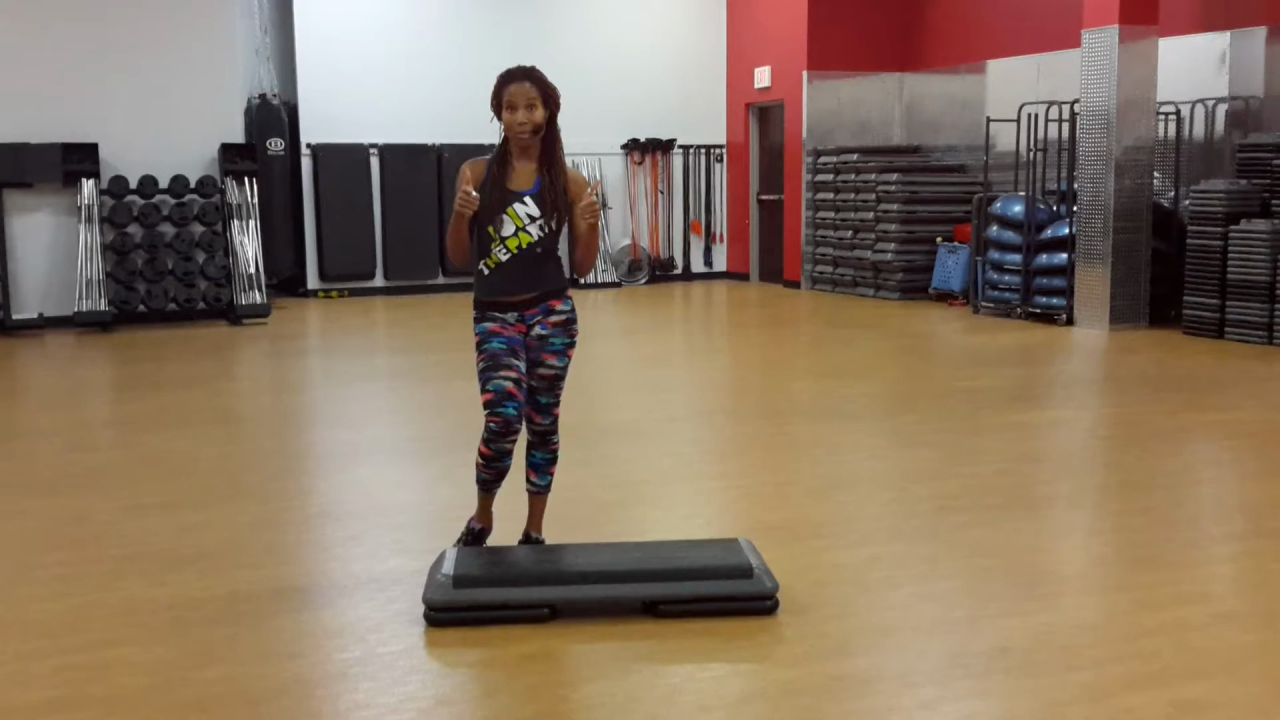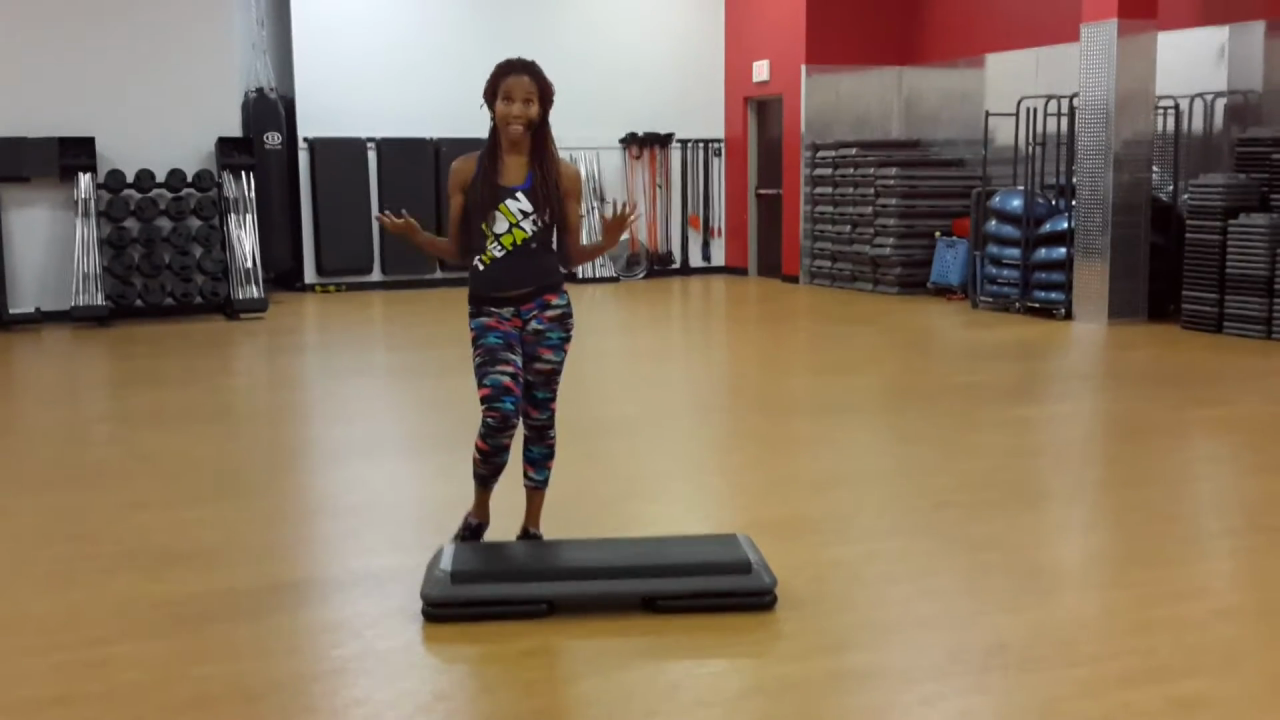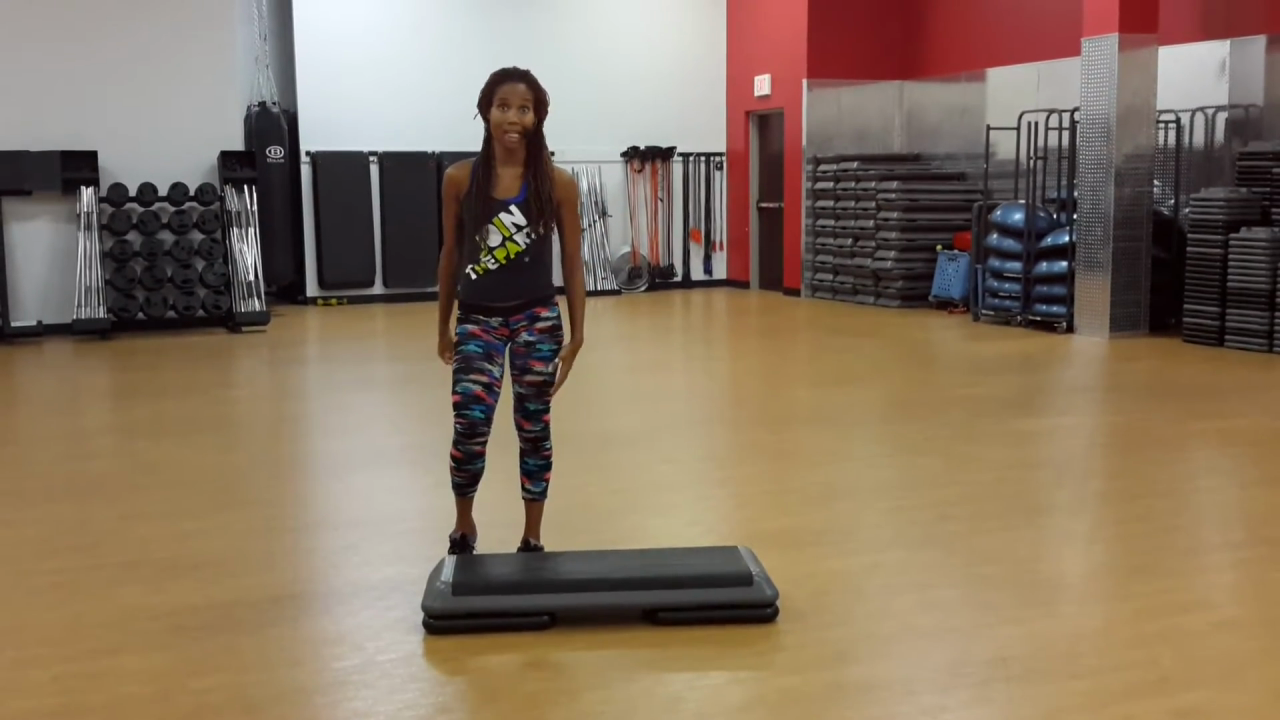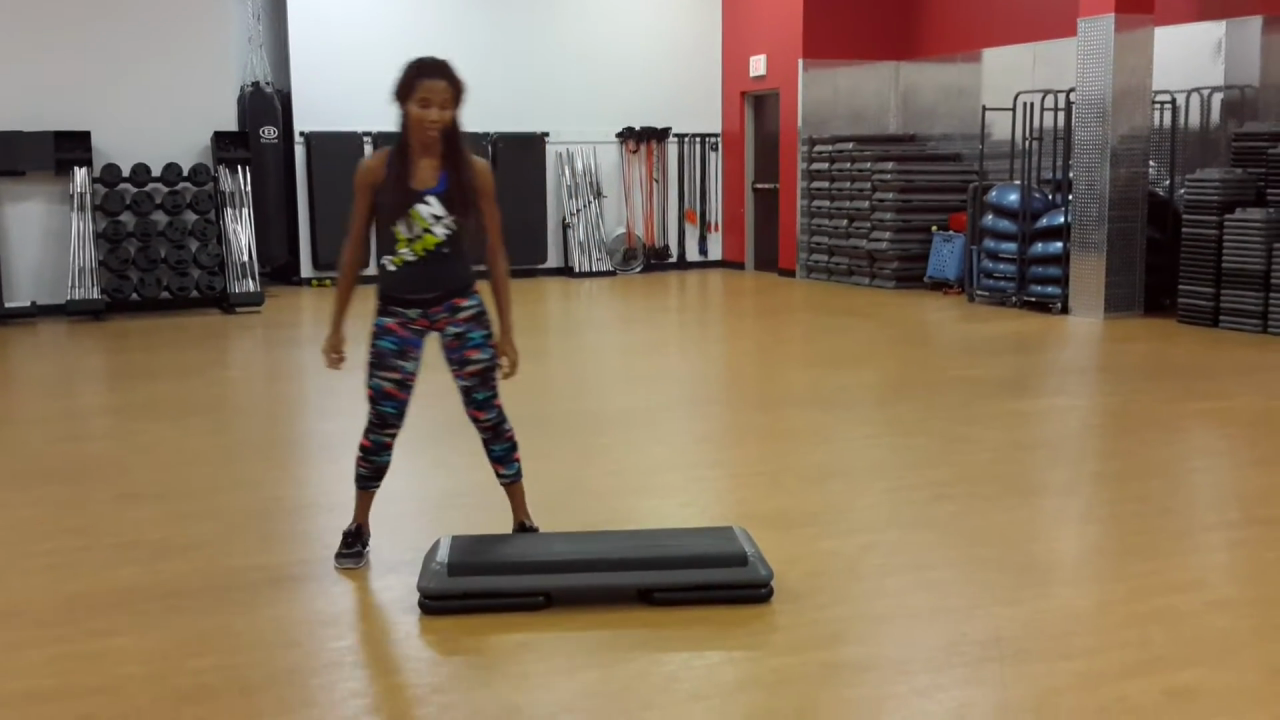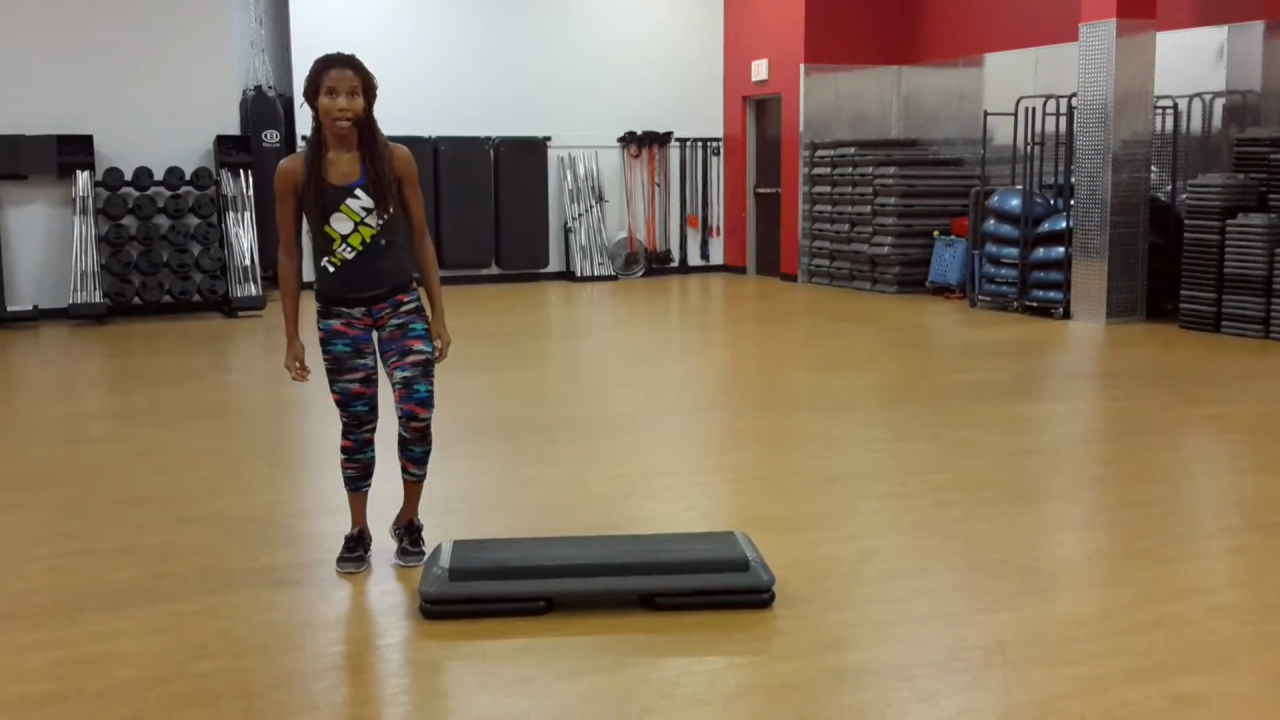
dt=1s
person 1, frame 1
left shoulder: (570, 181)
right shoulder: (477, 172)
left elbow: (582, 267)
right elbow: (459, 257)
left wrist: (591, 225)
right wrist: (460, 214)
left hip: (552, 314)
right hip: (495, 316)
left knee: (543, 422)
right knee: (504, 417)
left ankle: (534, 530)
right ankle: (482, 516)
person 1, frame 2
left shoulder: (561, 175)
right shoulder: (466, 170)
left elbow: (569, 256)
right elbow: (457, 252)
left wrist: (606, 242)
right wrist: (416, 236)
left hip: (547, 308)
right hip: (490, 310)
left knee: (540, 417)
right knee: (500, 413)
left ankle: (531, 527)
right ankle: (478, 513)
person 1, frame 3
left shoulder: (557, 182)
right shoulder: (460, 178)
left elbow: (572, 262)
right elbow: (450, 255)
left wrist: (576, 336)
right wrist: (443, 327)
left hip: (537, 318)
right hip: (478, 319)
left knee: (534, 429)
right knee: (470, 426)
left ankle: (532, 539)
right ankle: (463, 529)
person 1, frame 4
left shoulder: (473, 171)
right shoulder: (376, 169)
left elbow: (496, 252)
right elbow: (355, 246)
left wrist: (506, 330)
right wrist: (337, 324)
left hip: (459, 307)
right hip: (396, 311)
left knee: (488, 415)
right knee: (383, 420)
left ankle: (523, 521)
right ankle: (358, 526)
person 1, frame 5
left shoulder: (396, 159)
right shoulder: (294, 170)
left elbow: (419, 236)
right elbow: (290, 253)
left wrist: (438, 313)
right wrist: (292, 335)
left hip: (400, 302)
right hip: (339, 313)
left knee: (417, 415)
right knee: (357, 424)
left ankle: (409, 521)
right ankle: (358, 531)
